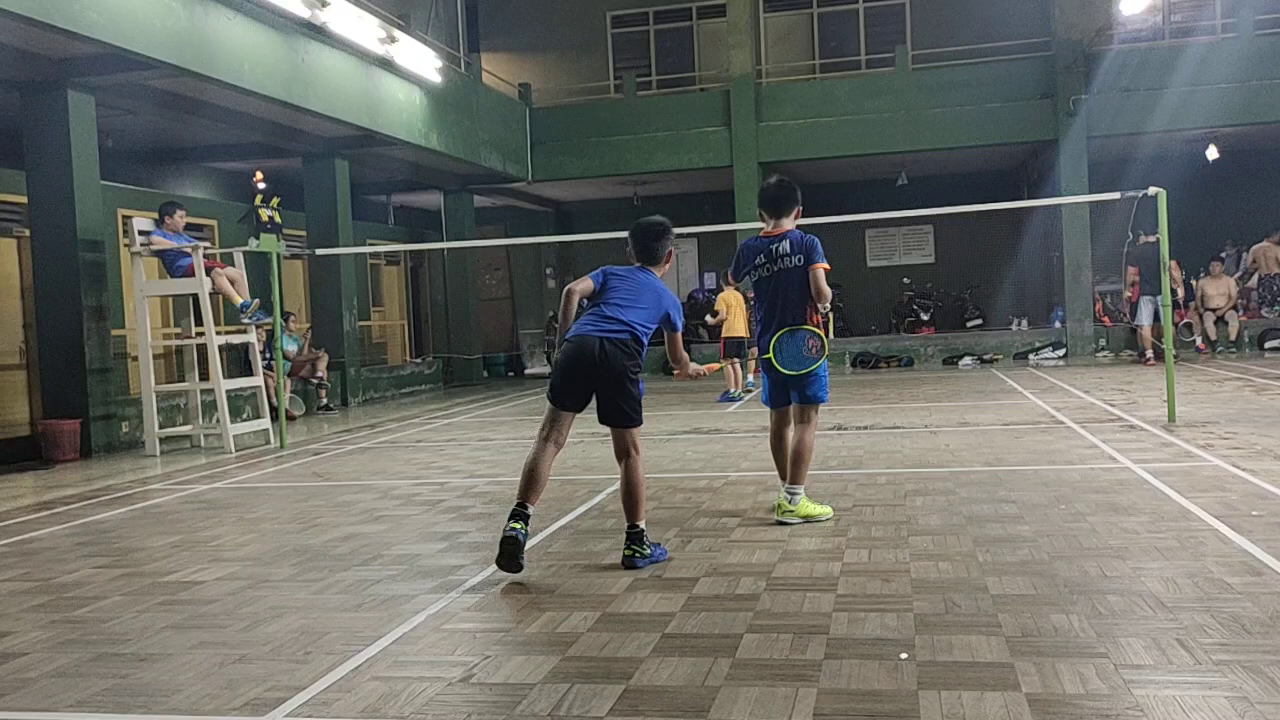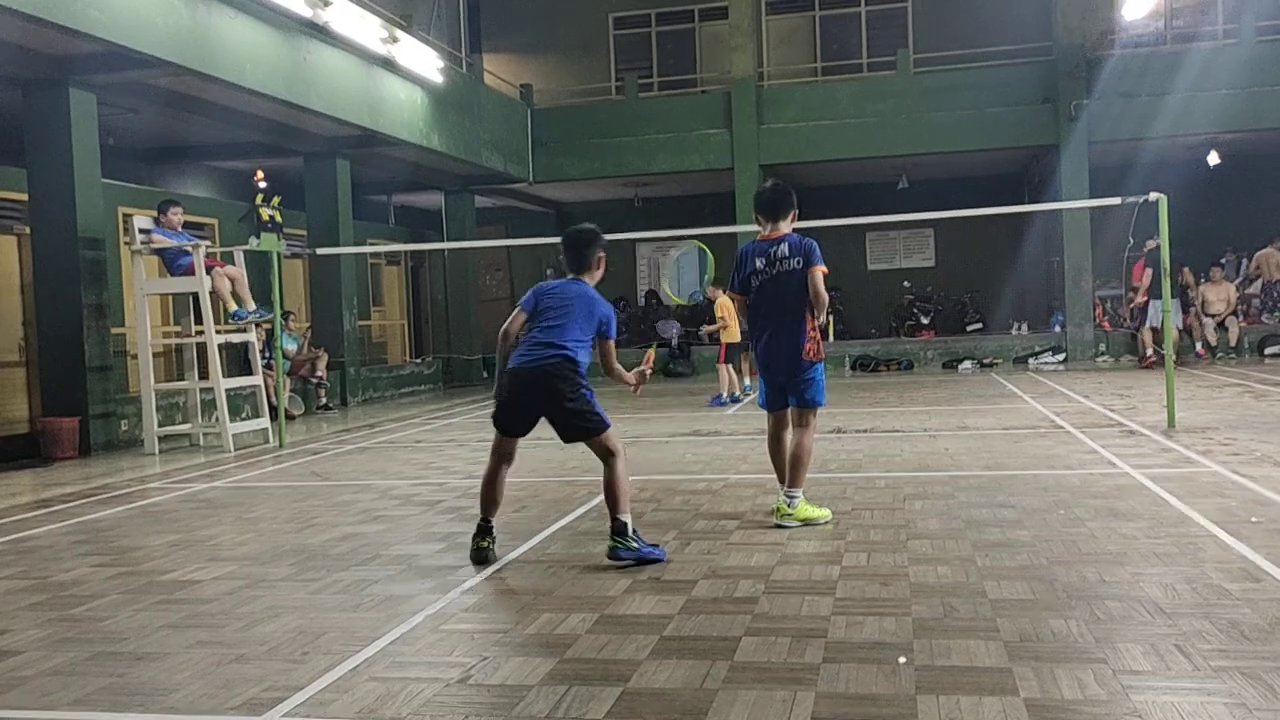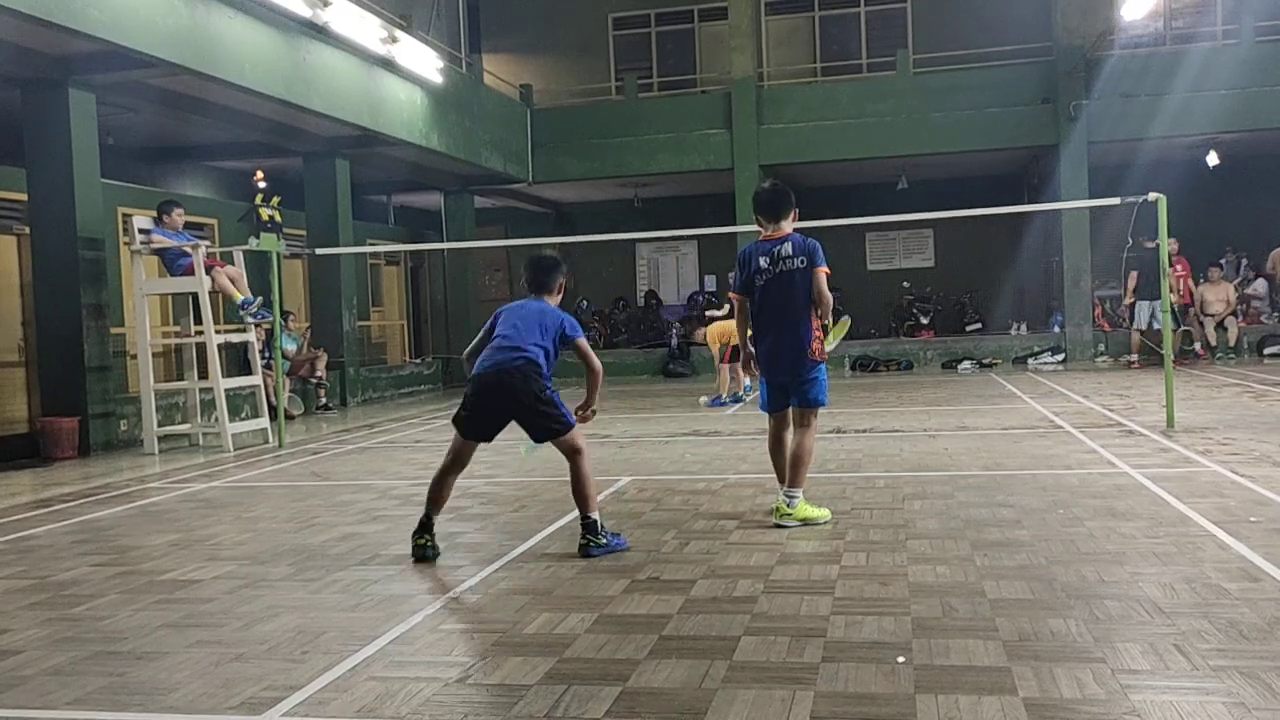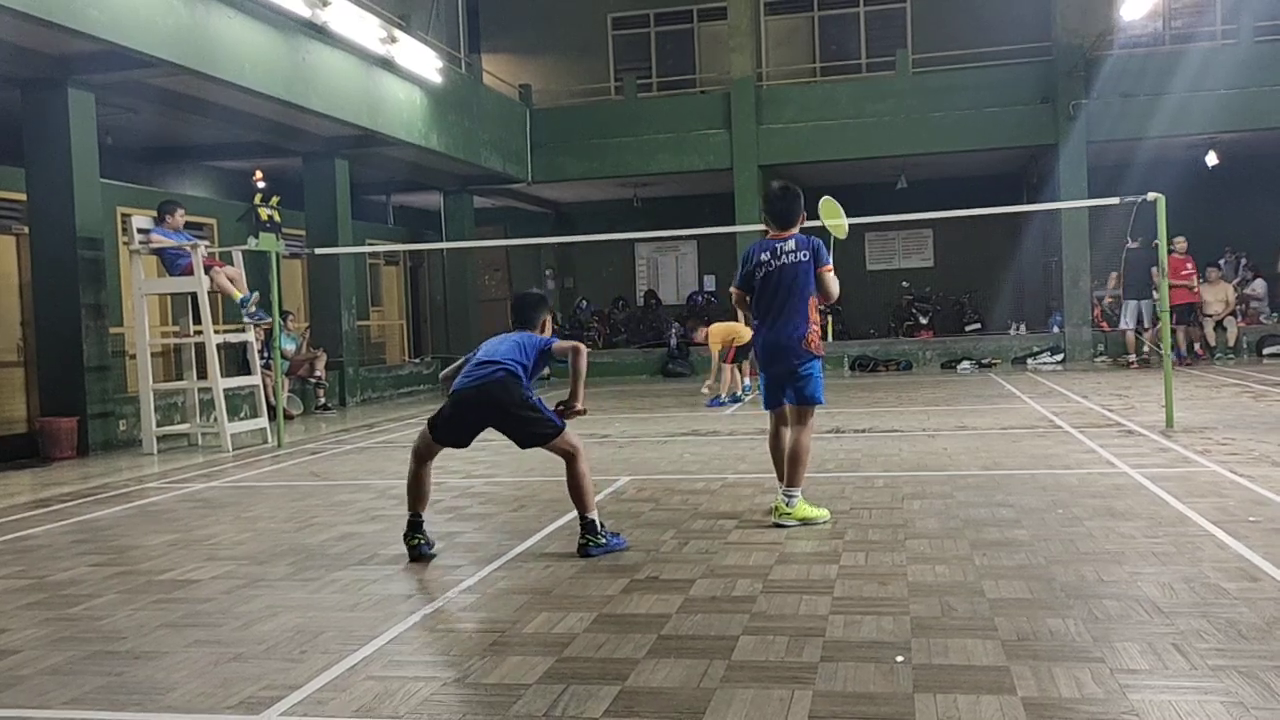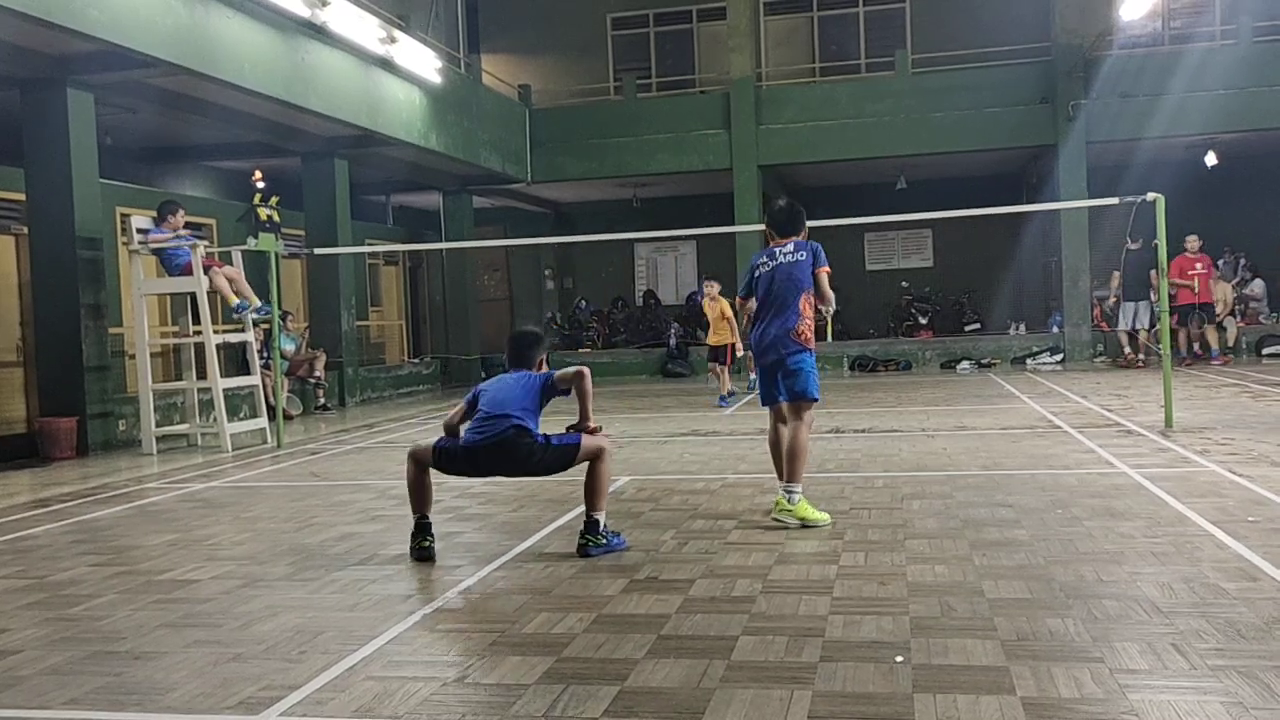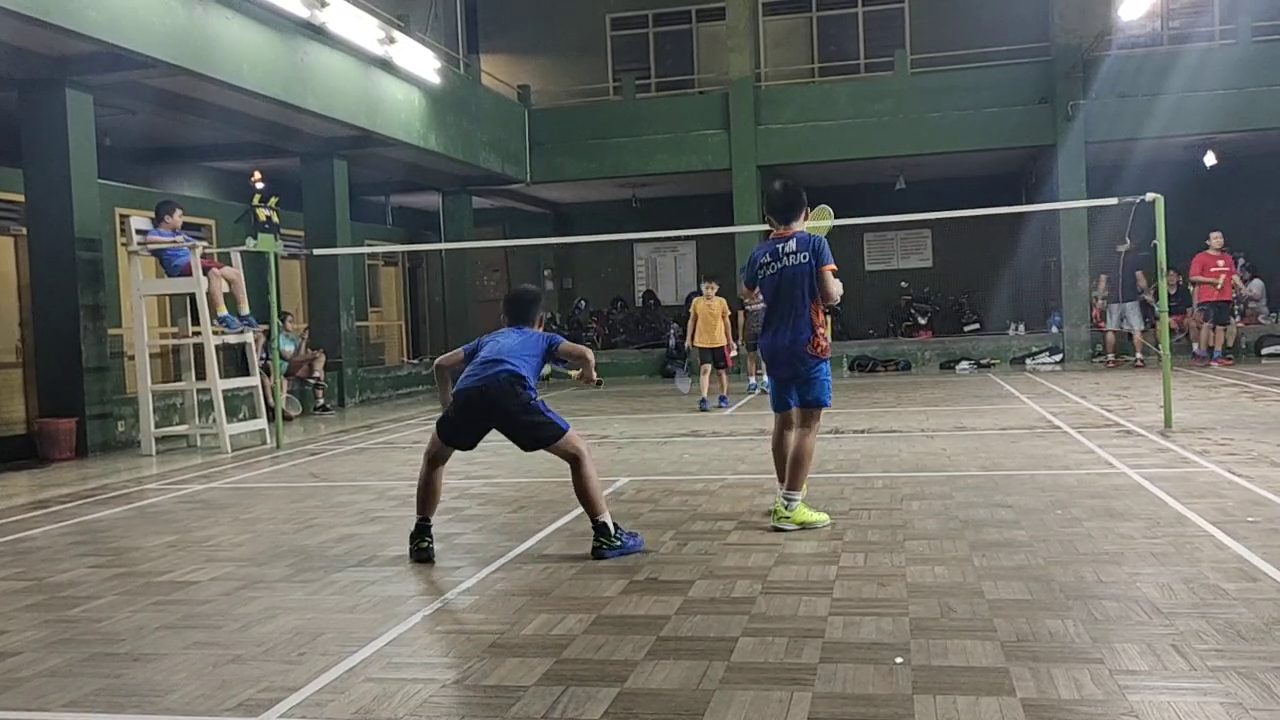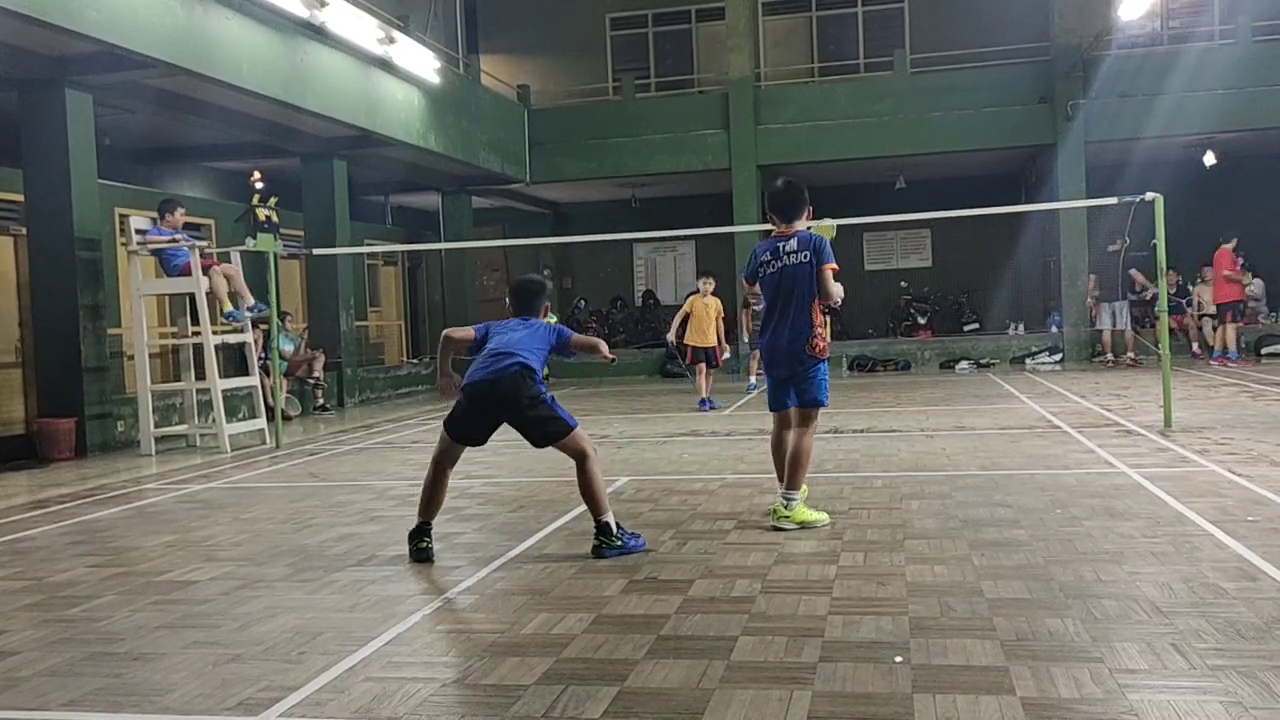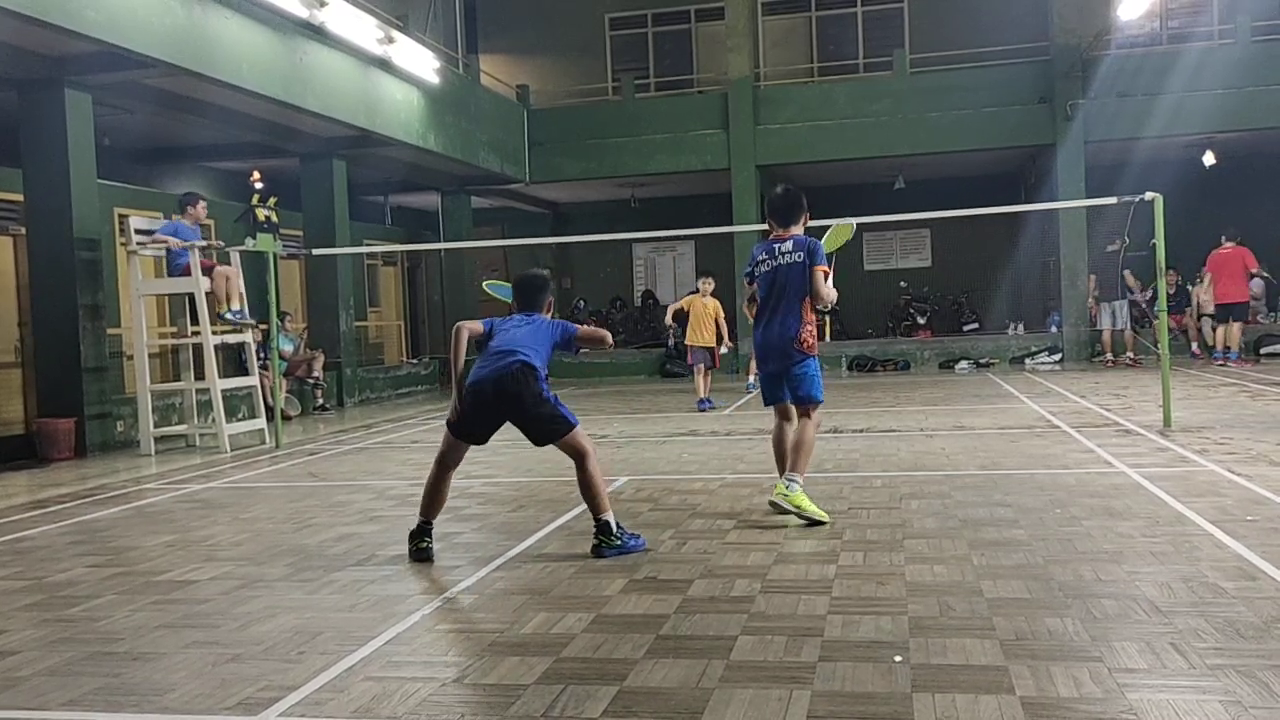
dt=0.5s
person 1, frame 1
left shoulder: (749, 248)
right shoulder: (807, 243)
left elbow: (733, 281)
right elbow: (821, 292)
right wrist: (826, 300)
left hip: (769, 347)
left knee: (779, 419)
right knee: (805, 419)
left ankle: (788, 493)
right ankle: (794, 500)
person 1, frame 2
left shoulder: (746, 254)
right shoulder: (805, 246)
left elbow: (740, 306)
right elbow: (818, 295)
right wrist: (820, 315)
left hip: (766, 352)
right hip: (802, 348)
left knee: (777, 422)
right knee: (803, 423)
left ankle: (787, 496)
right ankle: (792, 503)
person 1, frame 3
left shoulder: (748, 255)
right shoulder: (808, 247)
left elbow: (741, 309)
right elbow: (822, 295)
left wrist: (746, 347)
right wrist: (826, 317)
left hip: (768, 353)
right hip: (804, 348)
left knee: (778, 423)
right knee: (804, 424)
left ankle: (785, 496)
right ankle: (792, 504)
person 1, frame 4
left shoulder: (754, 252)
right shoulder: (813, 246)
left elbow: (738, 300)
right elbow: (830, 294)
right wrist: (835, 282)
left hip: (767, 346)
right hip: (802, 344)
left knee: (779, 420)
right knee: (801, 421)
left ankle: (785, 495)
right ankle: (791, 503)
person 1, frame 5
left shoulder: (759, 260)
right shoulder: (811, 249)
left elbow: (742, 303)
right elbow: (825, 296)
right wrist: (828, 304)
left hip: (763, 343)
right hip: (794, 340)
left knee: (779, 418)
right knee: (800, 417)
left ankle: (785, 493)
right ankle: (791, 500)
person 1, frame 6
left shoulder: (760, 252)
right shoulder: (815, 244)
left elbow: (749, 290)
right elbow: (829, 296)
right wrist: (838, 289)
left hip: (774, 347)
right hip: (808, 345)
left knee: (784, 421)
right knee: (807, 424)
left ankle: (785, 493)
right ankle: (789, 507)
person 1, frame 7
left shoulder: (761, 250)
right shoulder: (816, 243)
left elbow: (749, 287)
right elbow: (828, 295)
right wrist: (839, 292)
left hip: (772, 347)
right hip: (806, 345)
left knee: (782, 421)
right knee: (805, 423)
left ankle: (786, 491)
right ankle: (789, 506)
person 1, frame 8
left shoulder: (759, 252)
right shoulder: (810, 246)
left elbow: (752, 295)
right elbow: (819, 296)
right wrist: (832, 295)
left hip: (765, 344)
right hip: (797, 342)
left knee: (783, 415)
right knee: (808, 415)
left ankle: (786, 486)
right ankle: (790, 487)
person 2, frame 1
left shoulder: (610, 273)
right shoulder: (668, 298)
left elbow: (572, 291)
right elbow: (678, 358)
left wrist: (562, 341)
right wrist: (691, 369)
left hip: (579, 347)
right hip: (619, 357)
left knee: (549, 440)
right knee: (629, 454)
left ankle: (518, 522)
right ankle: (637, 542)
person 2, frame 2
left shoulder: (542, 291)
right shoulder: (602, 308)
left elbow: (507, 332)
right elbow: (610, 368)
left wrist: (502, 380)
right wrist: (632, 378)
left hip: (520, 375)
right hip: (563, 378)
left knee: (501, 457)
right knee: (613, 454)
left ankle: (484, 536)
right ankle: (623, 536)
person 2, frame 3
left shoulder: (505, 310)
right shoulder: (562, 319)
left elbow: (469, 356)
right elbow: (594, 365)
right wrist: (590, 404)
left hip: (485, 380)
right hip: (526, 379)
left knee: (455, 460)
right knee: (576, 450)
left ankle: (424, 534)
right ankle: (593, 533)
person 2, frame 4
left shoulder: (491, 342)
right shoulder: (541, 342)
left elbow: (445, 377)
right elbow: (578, 349)
right wrist: (575, 400)
left hip: (463, 395)
right hip: (506, 392)
left knee: (421, 453)
right knee: (573, 450)
left ankle: (415, 535)
right ankle: (592, 533)
person 2, frame 5
left shoulder: (487, 385)
right shoulder: (542, 378)
left elbow: (450, 424)
right elbow: (581, 373)
left wrist: (466, 448)
right wrist: (586, 420)
left hip: (474, 452)
right hip: (520, 448)
left knee: (416, 456)
right knee: (600, 447)
left ankle: (422, 537)
right ankle: (594, 534)
person 2, frame 6
left shoulder: (488, 339)
right shoulder: (544, 338)
left elbow: (441, 364)
right elbow: (584, 354)
left wrist: (447, 401)
right wrist: (588, 374)
left hip: (467, 396)
right hip: (510, 393)
left knee: (433, 458)
right knee: (578, 453)
left ankle: (421, 537)
right ankle: (606, 536)
person 2, frame 7
left shoulder: (493, 328)
right shoulder: (551, 330)
left elbow: (450, 335)
right elbow: (597, 346)
left wrist: (445, 374)
right wrist: (604, 352)
left hip: (476, 389)
right hip: (520, 388)
left knee: (442, 461)
right knee: (584, 452)
left ankle: (421, 537)
right ankle: (608, 534)
person 2, frame 8
left shoulder: (498, 324)
right shoulder: (554, 326)
left elbow: (461, 328)
right elbow: (604, 338)
left wrist: (458, 385)
right wrist: (592, 332)
left hip: (480, 386)
right hip: (522, 384)
left knee: (445, 461)
right knee: (584, 452)
left ankle: (421, 537)
right ankle: (608, 533)
